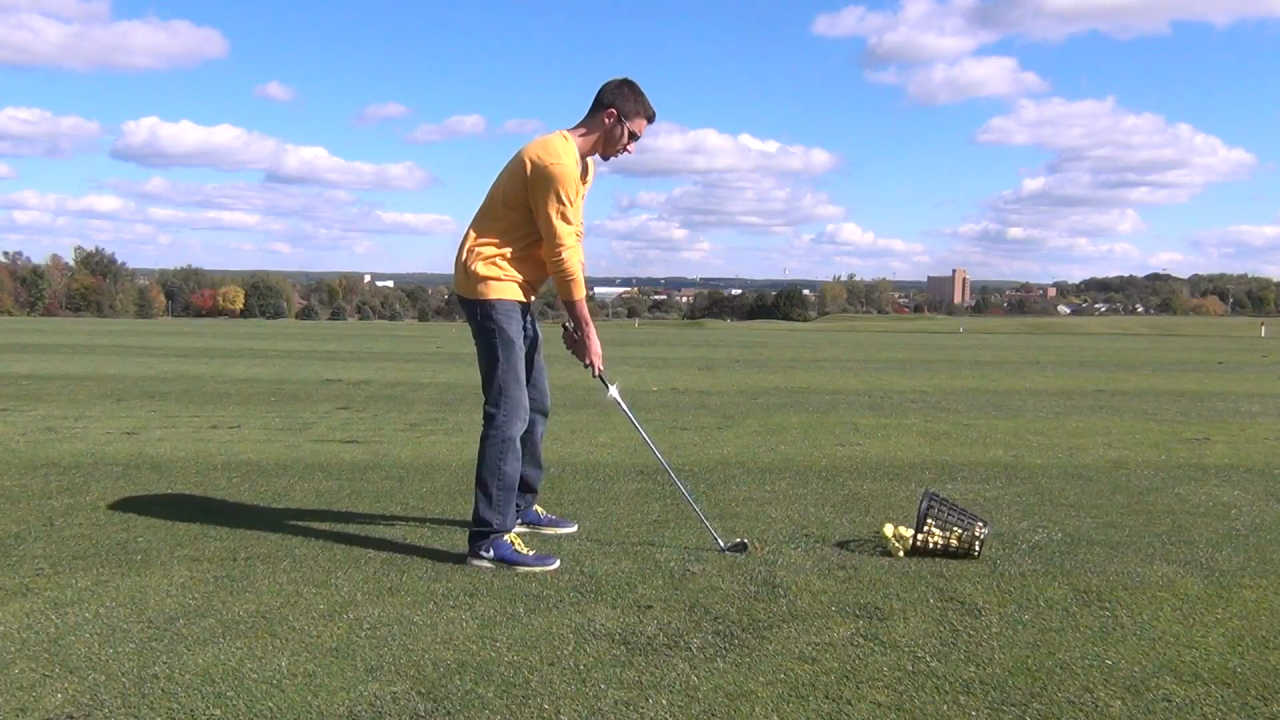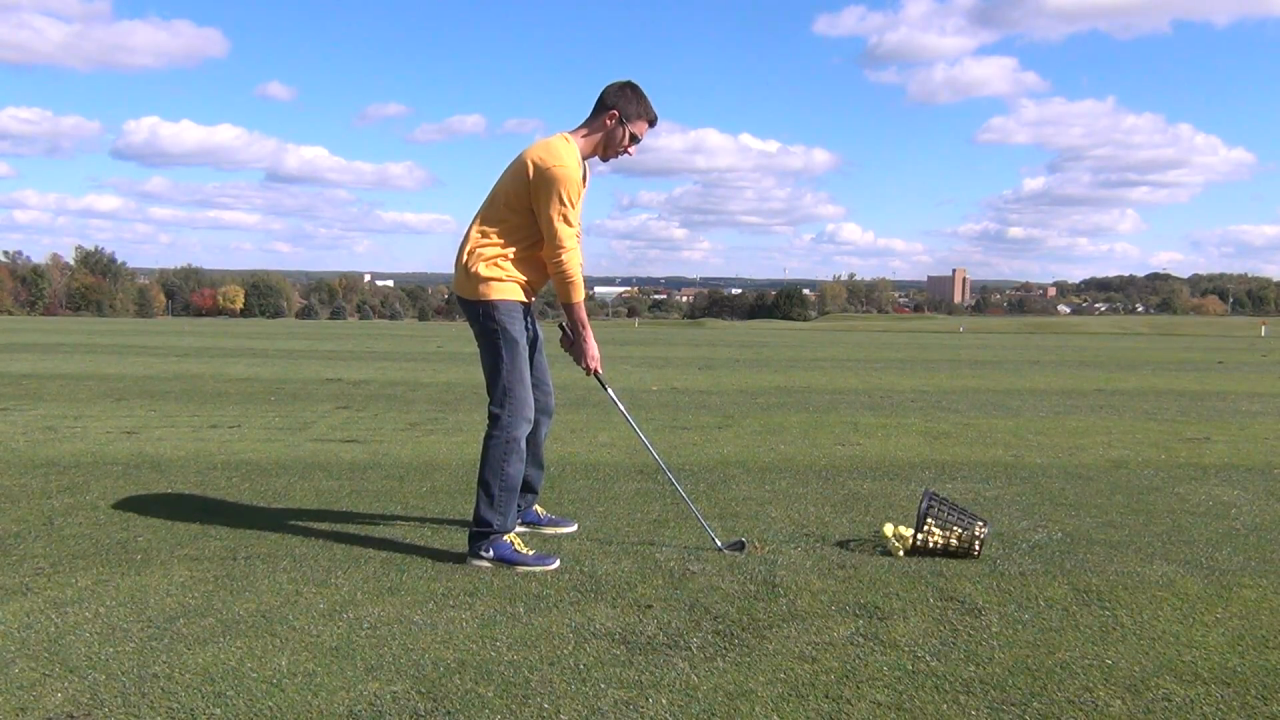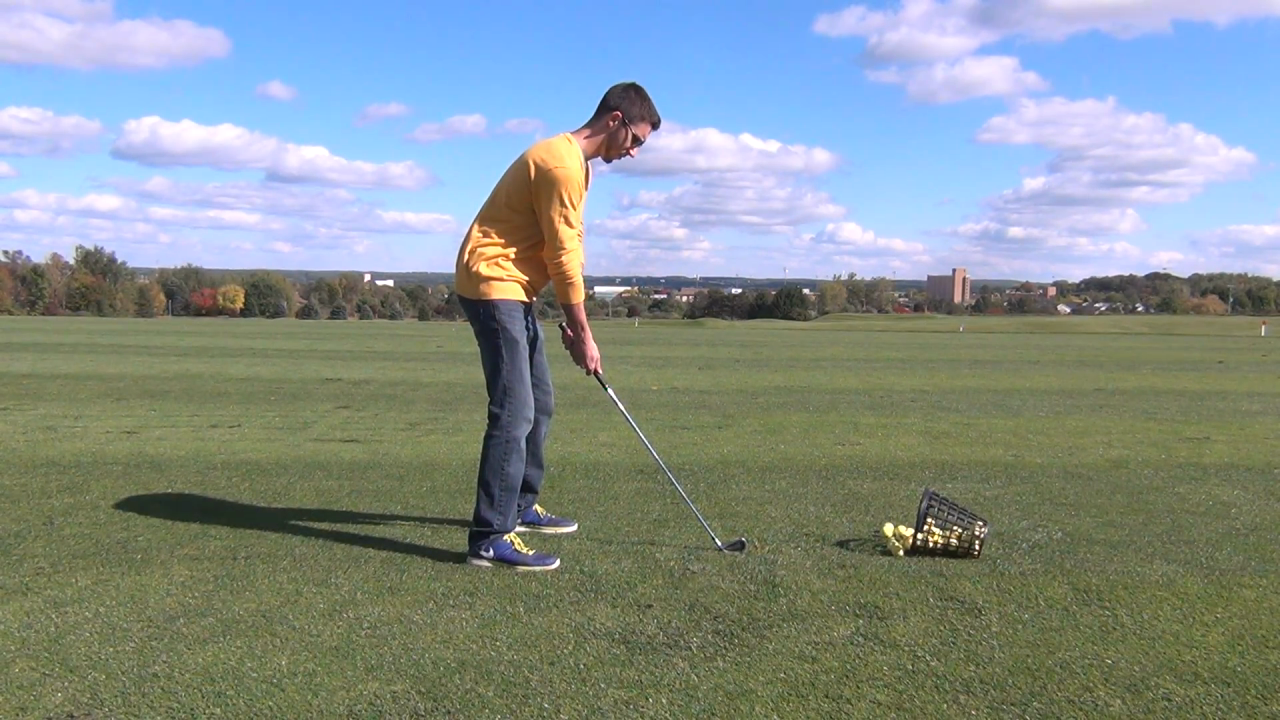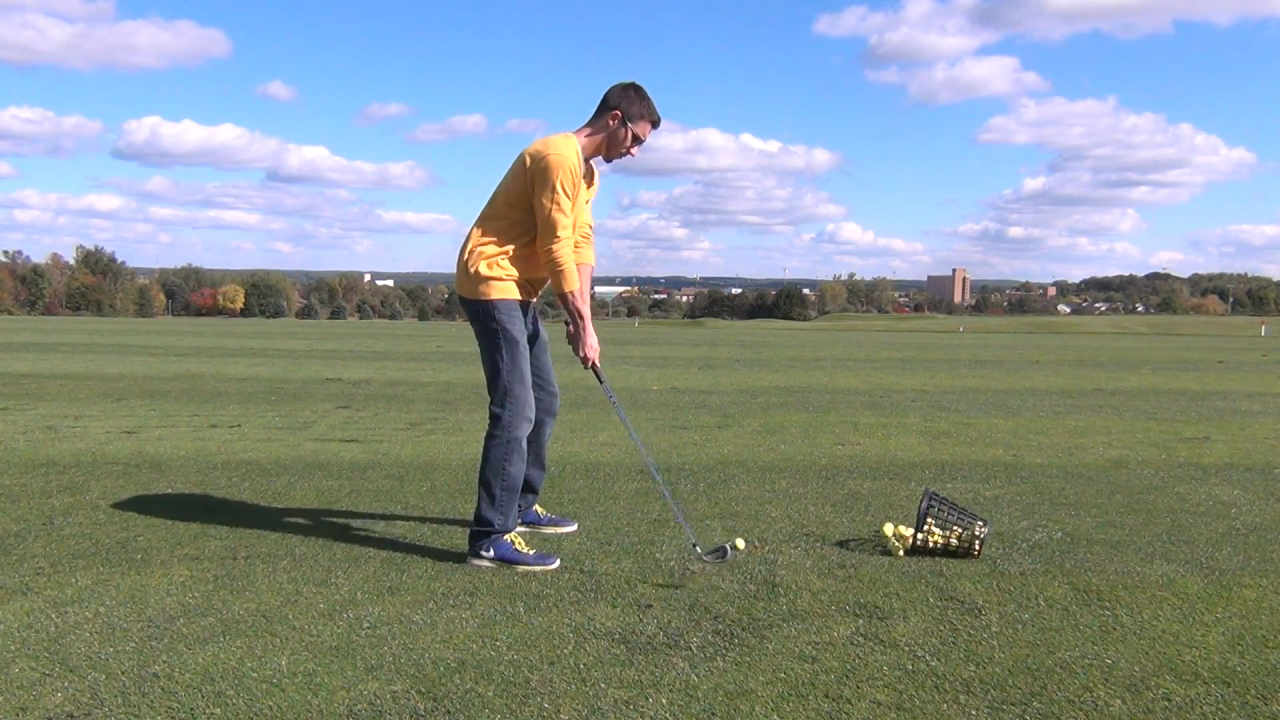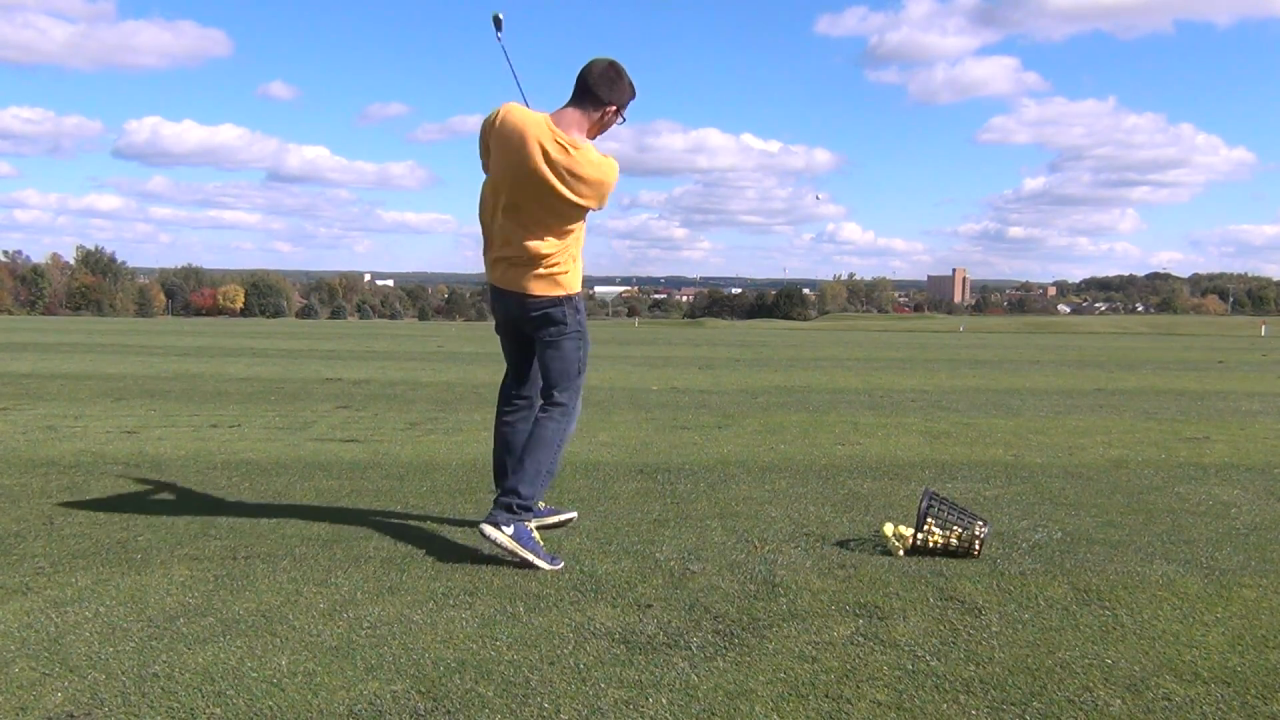
dt=1s
person 1, frame 1
left shoulder: (582, 164)
right shoulder: (556, 160)
left elbow: (571, 246)
right elbow: (560, 254)
left wrist: (577, 324)
right wrist: (587, 331)
left hip: (513, 289)
right hip: (491, 285)
left knee: (535, 404)
right knee: (510, 411)
left ankle: (519, 507)
right ankle: (490, 537)
person 1, frame 2
left shoulder: (574, 162)
right shoulder: (559, 163)
left elbow: (566, 251)
right elbow: (562, 256)
left wrist: (576, 325)
right wrist: (584, 333)
left hip: (511, 289)
right hip: (493, 285)
left knee: (538, 404)
right knee: (514, 412)
left ankle: (520, 506)
right ankle: (490, 538)
person 1, frame 3
left shoulder: (574, 160)
right shoulder: (561, 163)
left elbow: (569, 248)
right elbow: (562, 256)
left wrist: (575, 326)
right wrist: (582, 333)
left hip: (512, 289)
right hip: (494, 284)
left knee: (538, 404)
right knee: (514, 411)
left ankle: (519, 506)
right ankle: (490, 537)
person 1, frame 4
left shoulder: (589, 173)
right shoulder: (558, 157)
left elbow: (582, 247)
right elbow: (555, 249)
left wrist: (584, 315)
right wrist: (582, 324)
left hip: (518, 290)
right hip: (492, 284)
left knee: (544, 402)
right knee: (515, 410)
left ankle: (520, 504)
right ankle: (491, 536)
person 1, frame 5
left shoulder: (505, 122)
right shoulder: (601, 172)
left hip: (502, 281)
right hip: (551, 294)
left knee: (520, 392)
right knee: (560, 403)
left ankle: (517, 499)
right ankle: (511, 515)
